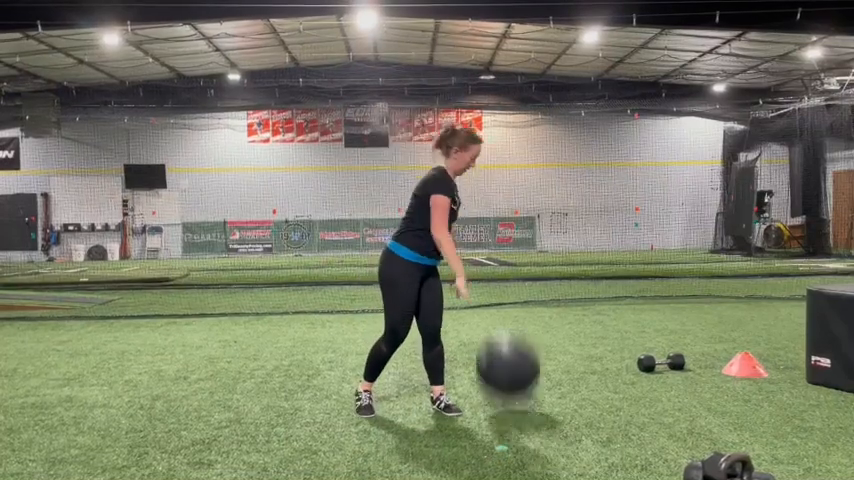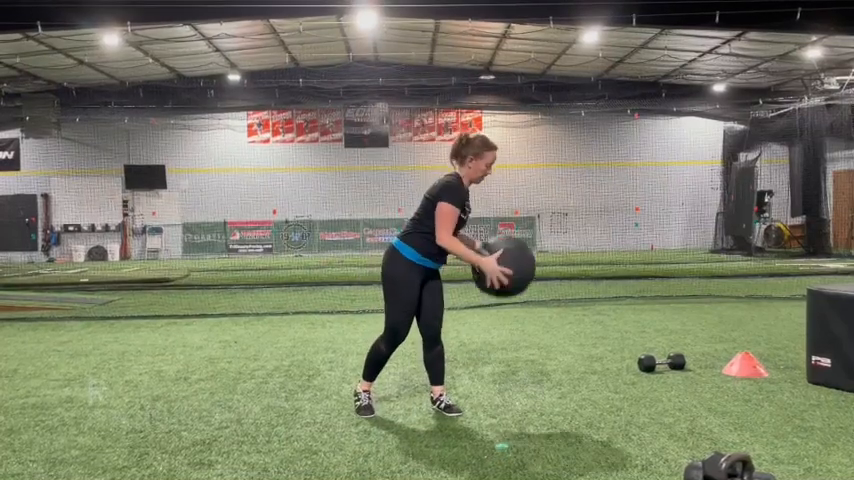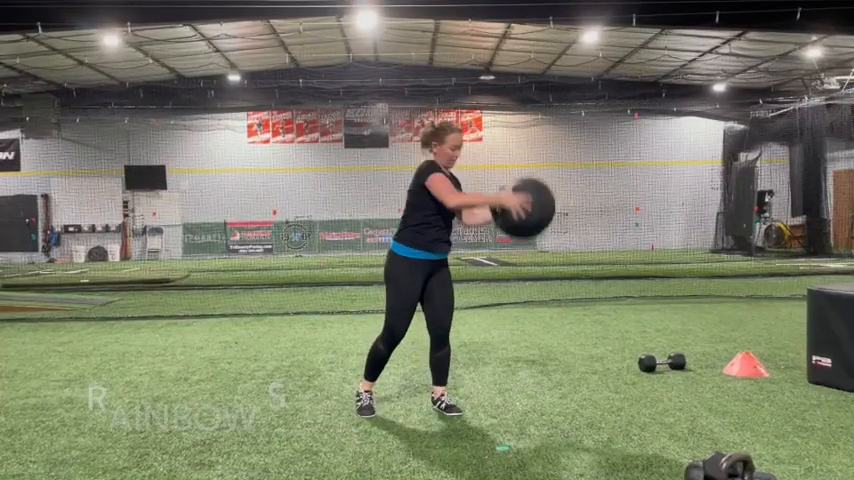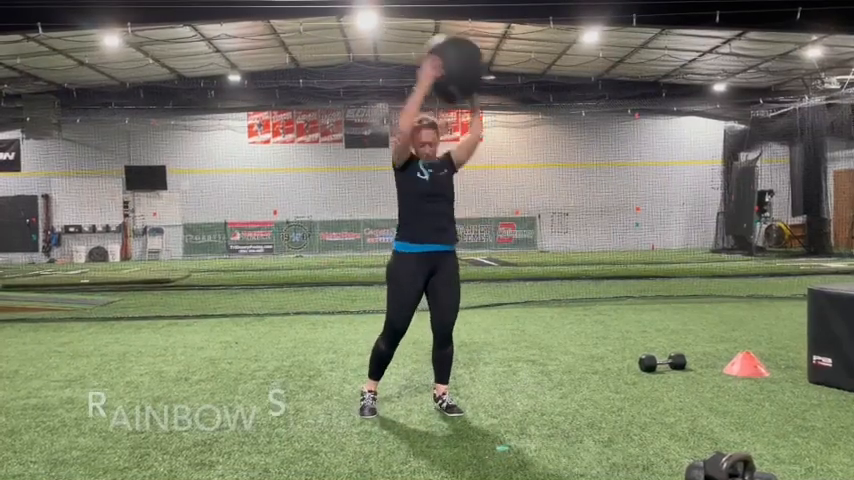
dt=0.3s
person 1, frame 1
left shoulder: (445, 183)
right shoulder: (440, 182)
right elbow: (439, 232)
left wrist: (458, 270)
right wrist: (460, 274)
left hip: (425, 268)
right hip: (400, 265)
left knee: (432, 332)
right knee: (396, 333)
left ankle: (438, 395)
right ankle: (364, 390)
person 1, frame 2
left shoulder: (460, 190)
right shoulder: (451, 187)
left elbow: (453, 236)
right elbow: (444, 238)
left wrist: (482, 257)
right wrist: (483, 263)
left hip: (428, 269)
right hip: (403, 265)
left knee: (432, 333)
right knee: (395, 332)
left ankle: (438, 395)
right ankle: (363, 390)
person 1, frame 3
left shoulder: (450, 179)
right shoulder: (427, 170)
left elbow: (465, 216)
right elbow: (453, 201)
left wrist: (498, 208)
right wrist: (501, 199)
left hip: (437, 265)
right hip: (407, 263)
left knee: (441, 332)
right knee: (394, 332)
left ankle: (439, 395)
right ankle: (365, 390)
person 1, frame 4
left shoulder: (448, 165)
right shoulder: (404, 165)
left elbow: (474, 137)
right elbow: (404, 128)
left wrist: (472, 99)
right wrist: (424, 84)
left hip: (445, 259)
right hip: (409, 257)
left knee: (444, 331)
right knee: (395, 328)
left ankle: (441, 392)
right ankle: (370, 389)
